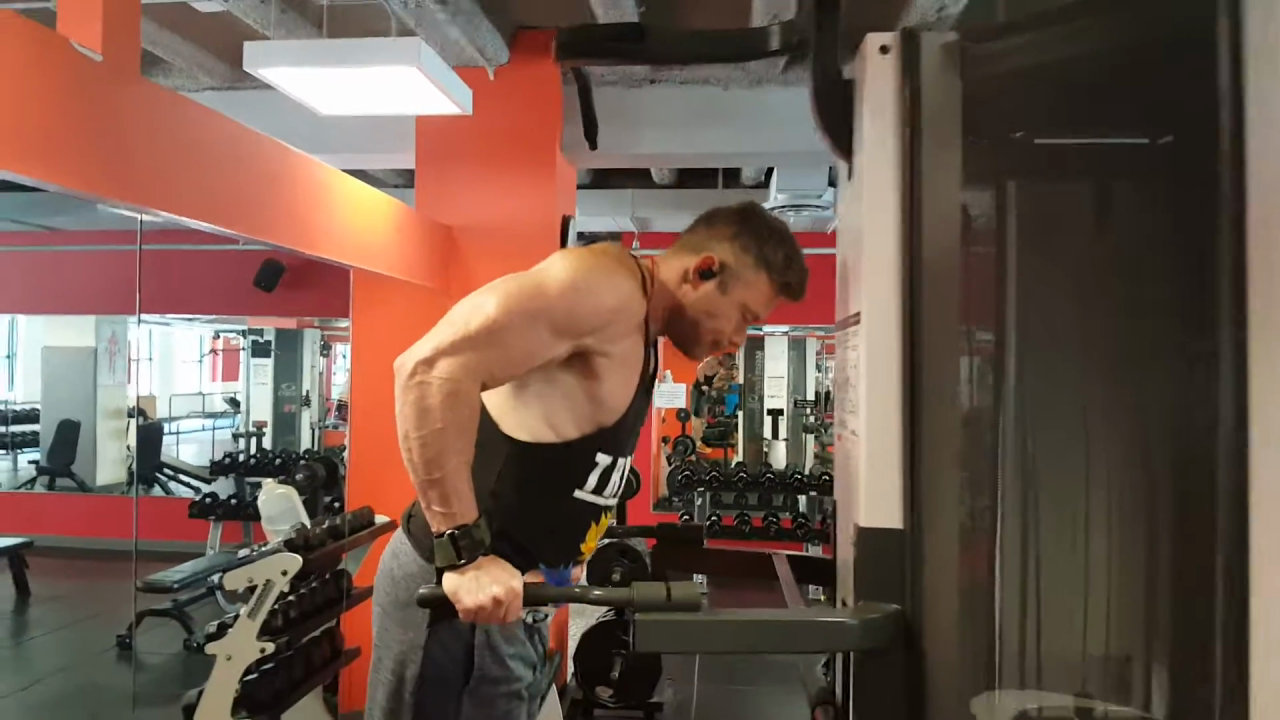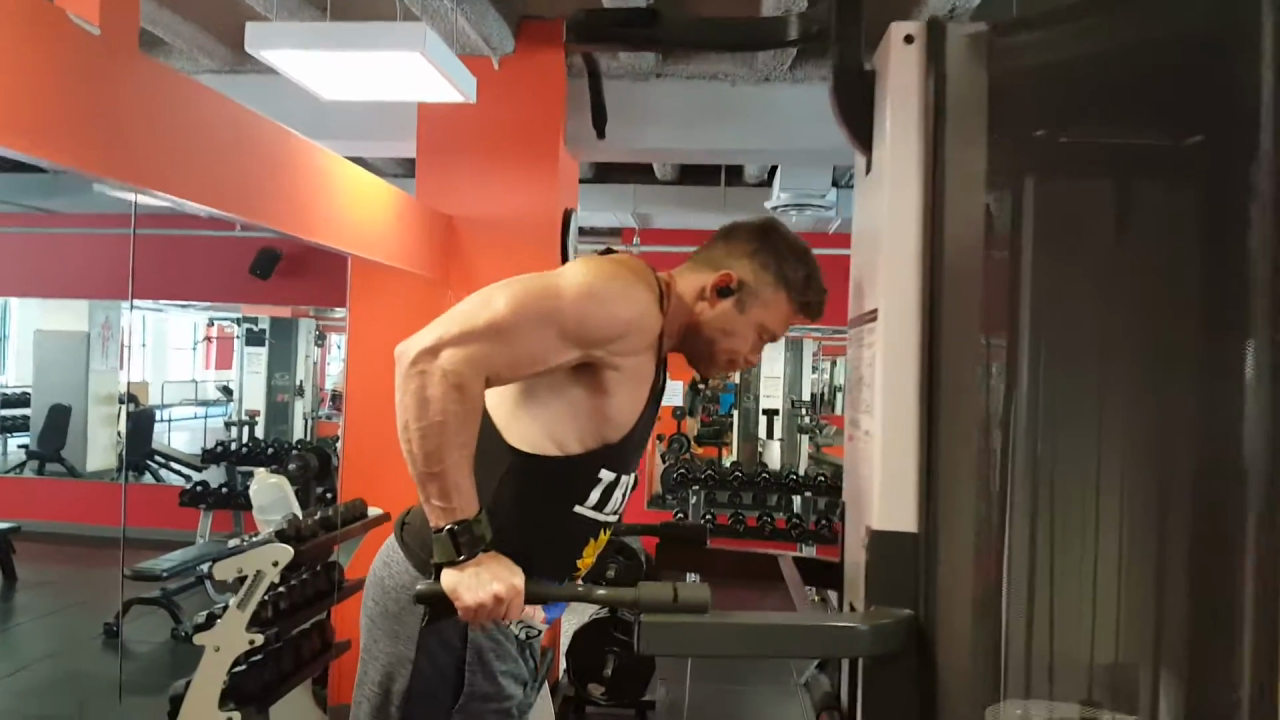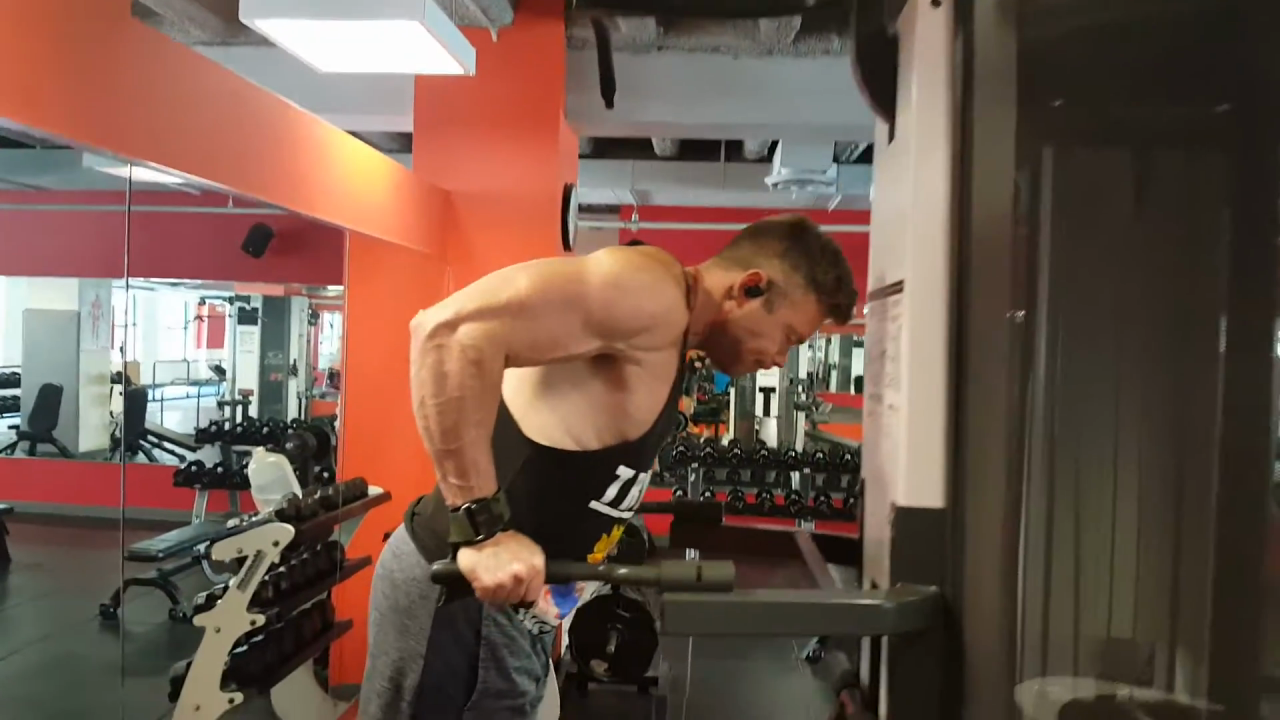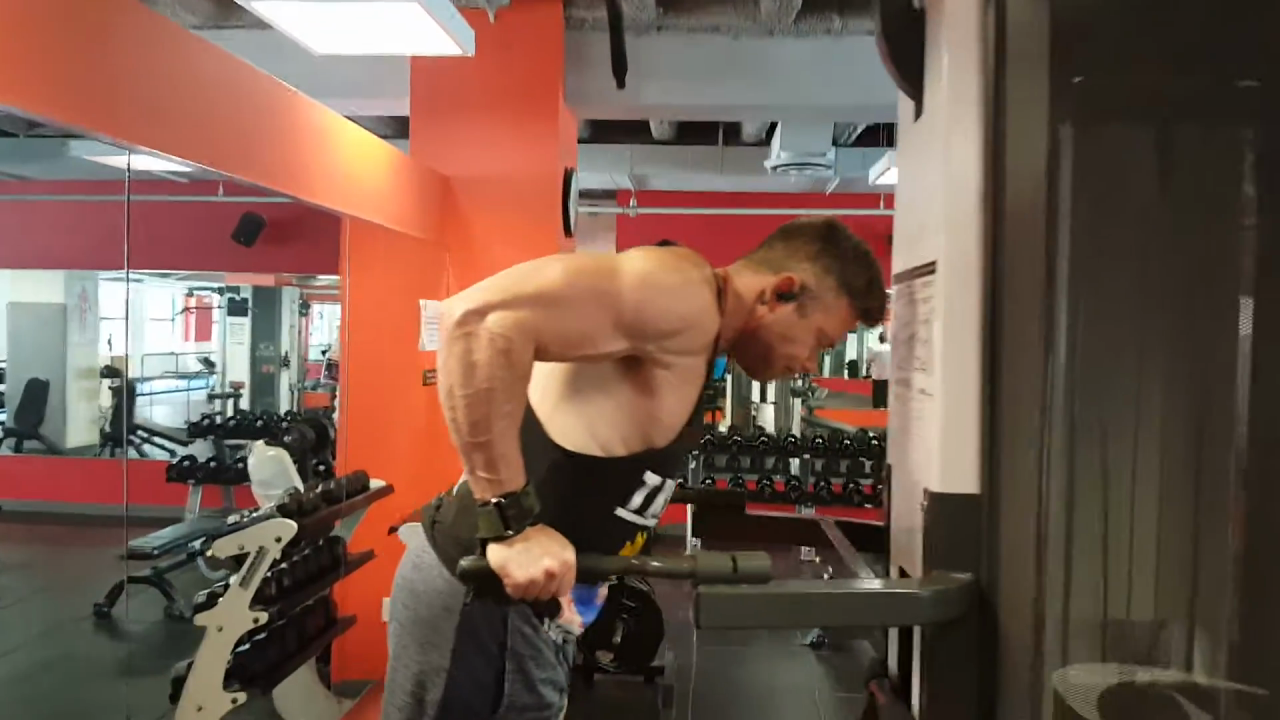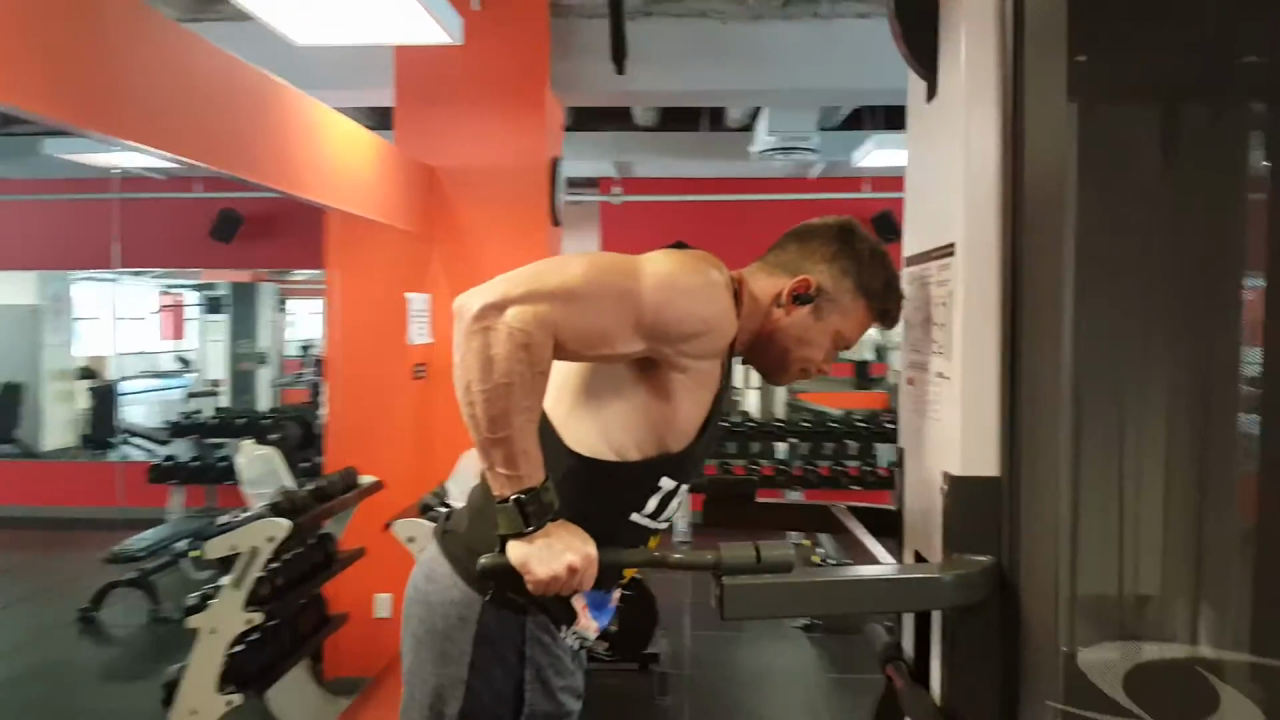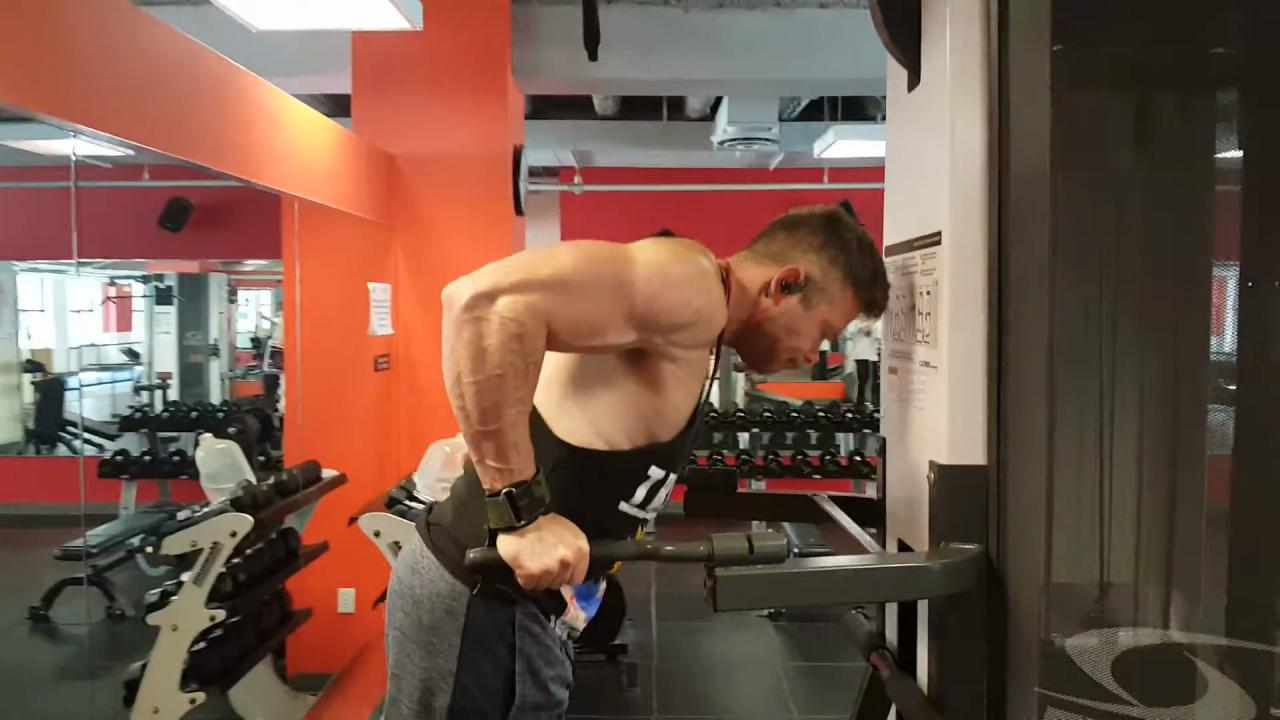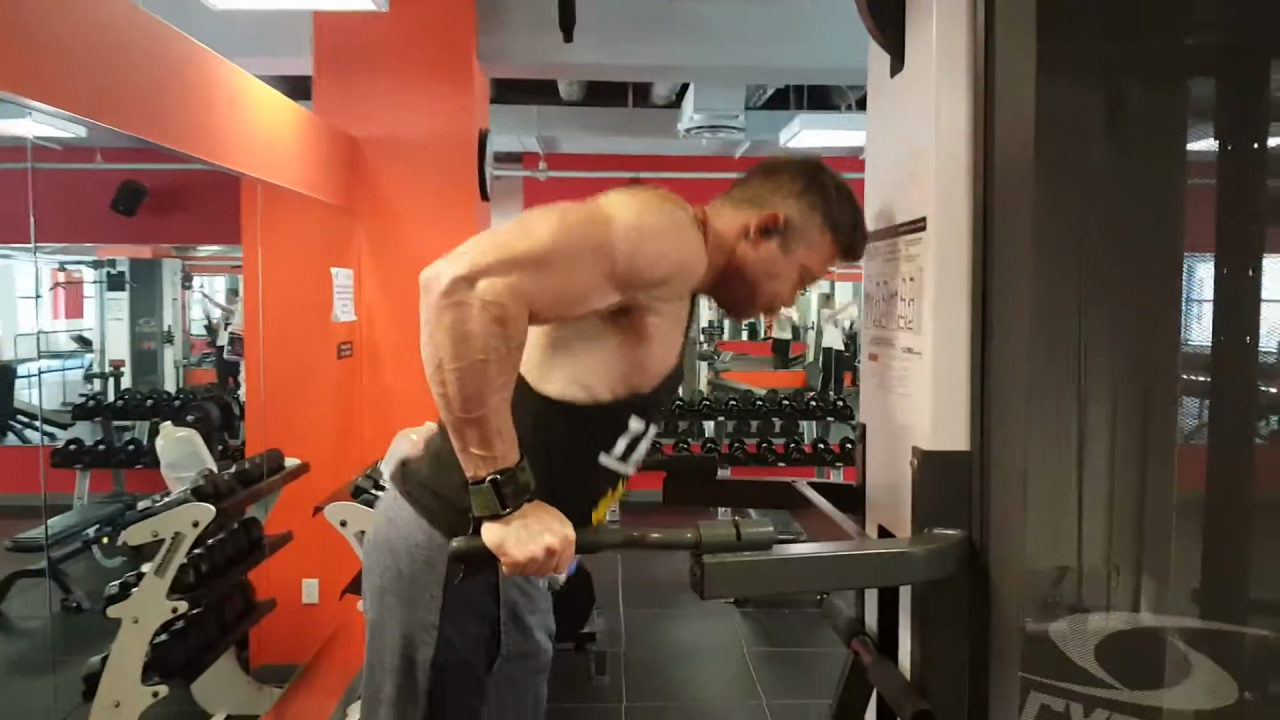
dt=0.2s
person 1, frame 1
left shoulder: (638, 335)
right shoulder: (608, 288)
right elbow: (432, 367)
right wrist: (463, 553)
left hip: (511, 601)
right hip: (464, 591)
person 1, frame 2
left shoulder: (646, 343)
right shoulder: (624, 298)
right elbow: (432, 357)
right wrist: (464, 549)
left hip: (504, 609)
right hip: (451, 598)
person 1, frame 3
left shoulder: (666, 336)
right shoulder: (652, 293)
right elbow: (450, 330)
right wrist: (482, 528)
left hip: (514, 604)
right hip: (463, 590)
person 1, frame 4
left shoulder: (693, 339)
right shoulder: (684, 296)
right elbow: (477, 319)
right wrist: (511, 524)
left hip: (530, 606)
right hip: (483, 599)
person 1, frame 5
left shoulder: (705, 336)
right shoulder: (701, 297)
right elbow: (494, 312)
right wrist: (531, 520)
left hip: (539, 608)
right hip: (495, 607)
person 1, frame 6
left shoulder: (689, 329)
right shoulder: (689, 285)
right elbow: (483, 302)
right wrist: (520, 513)
left hip: (526, 599)
right hip: (479, 597)
person 1, frame 7
left shoulder: (670, 273)
right shoulder: (663, 233)
right elbow: (460, 286)
right wrist: (504, 497)
left hip: (495, 544)
right hip: (454, 546)
